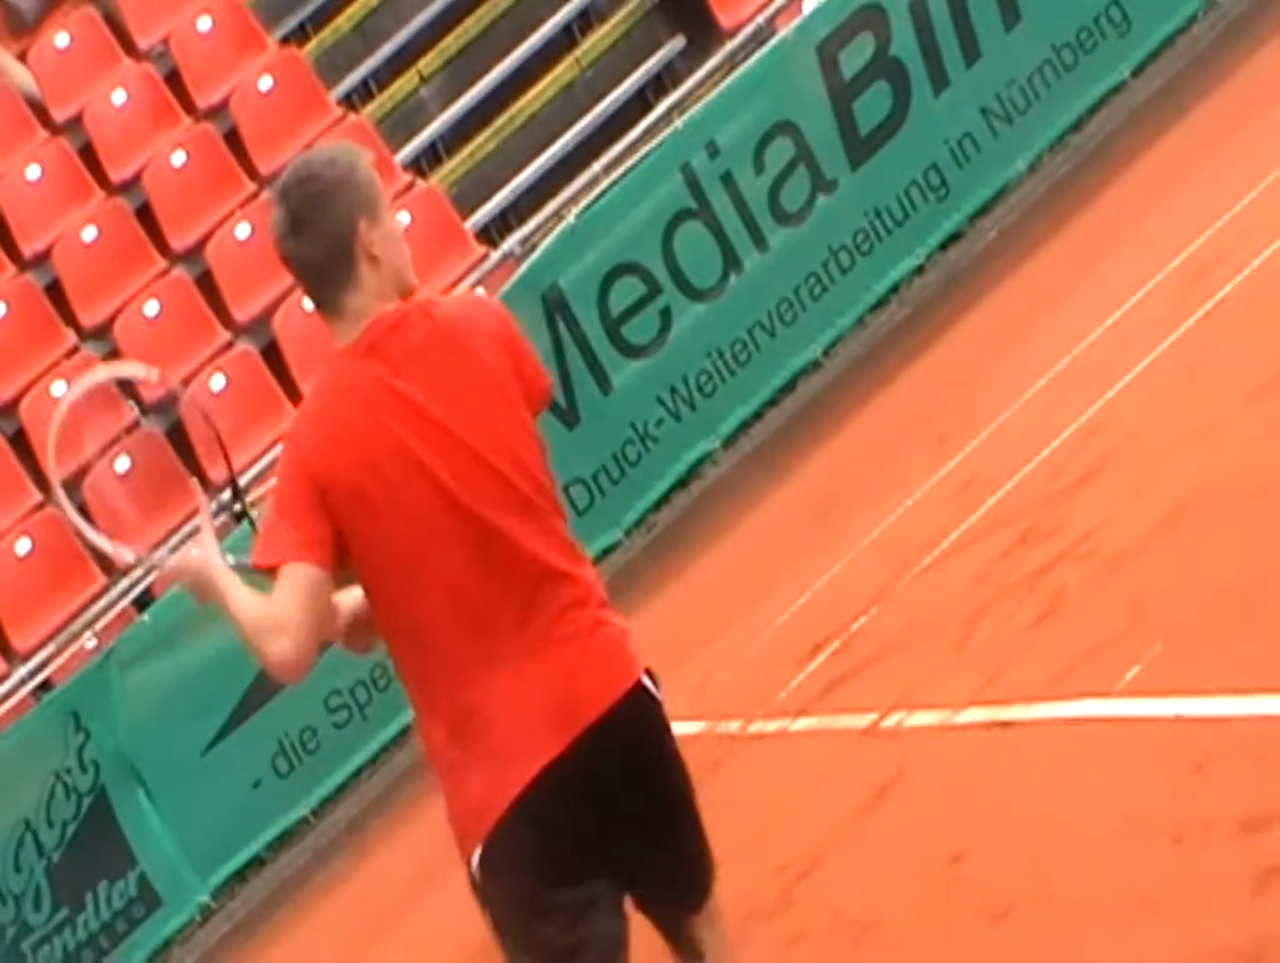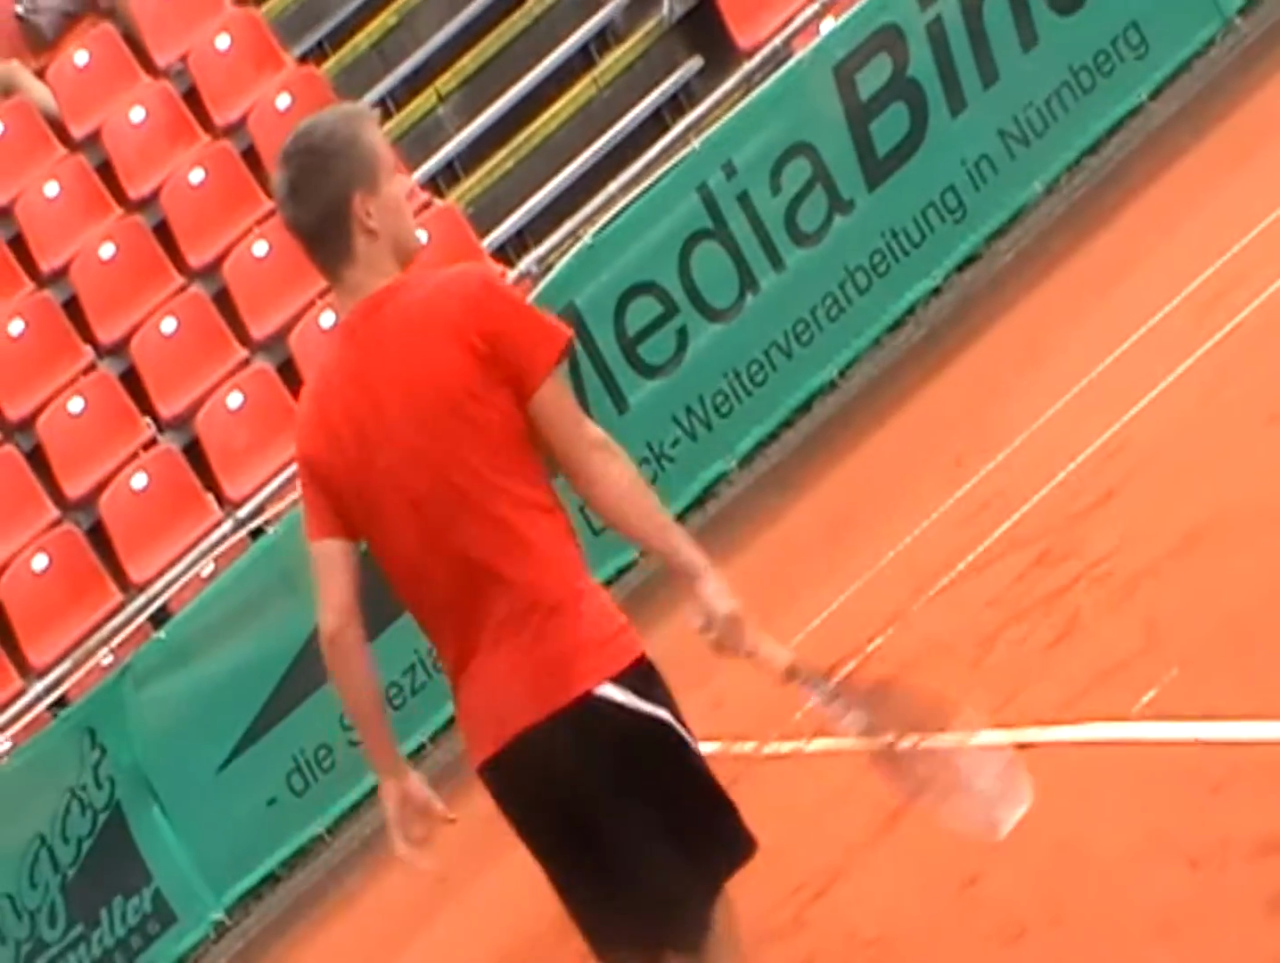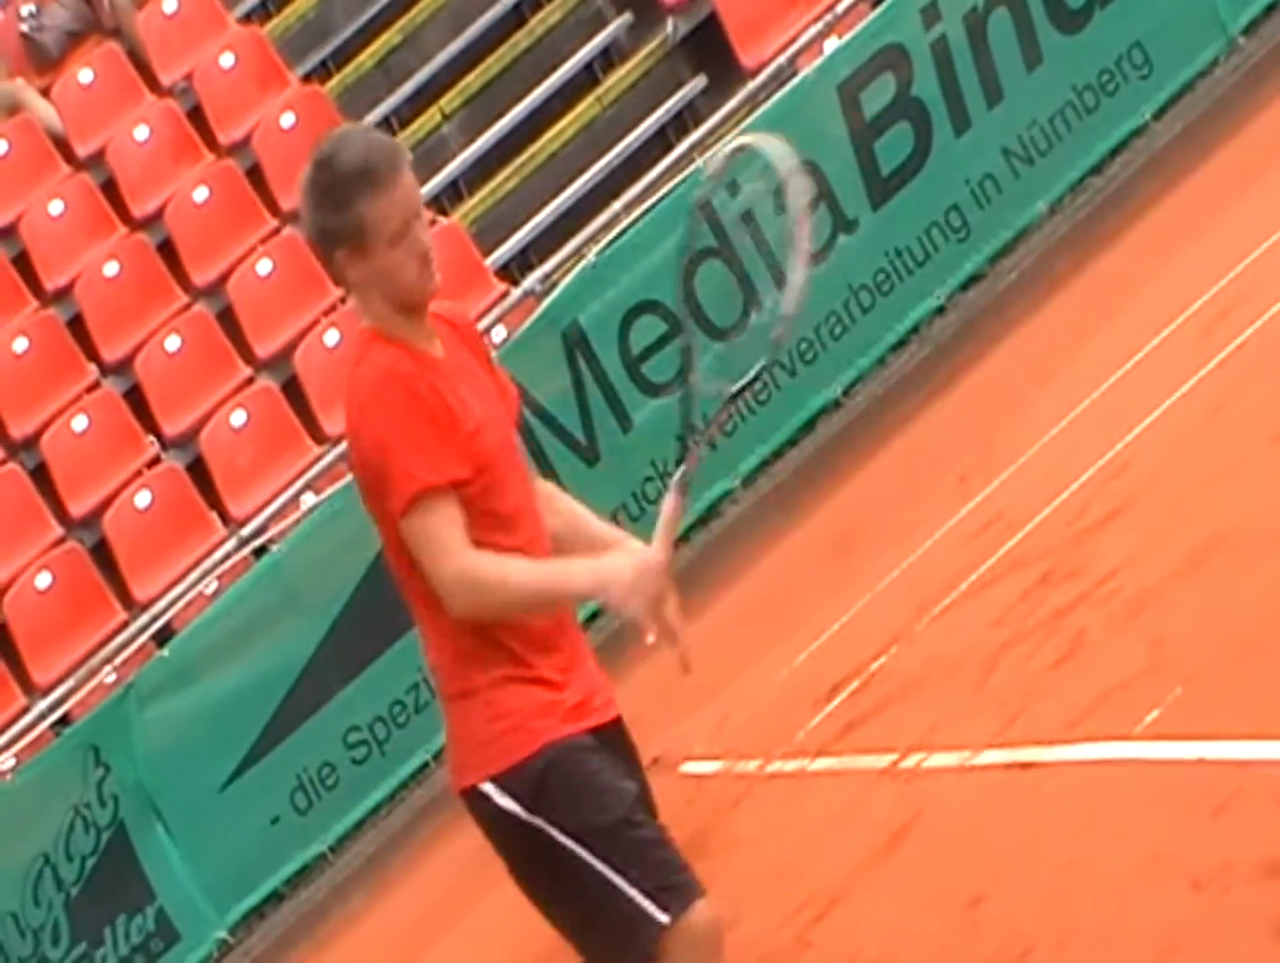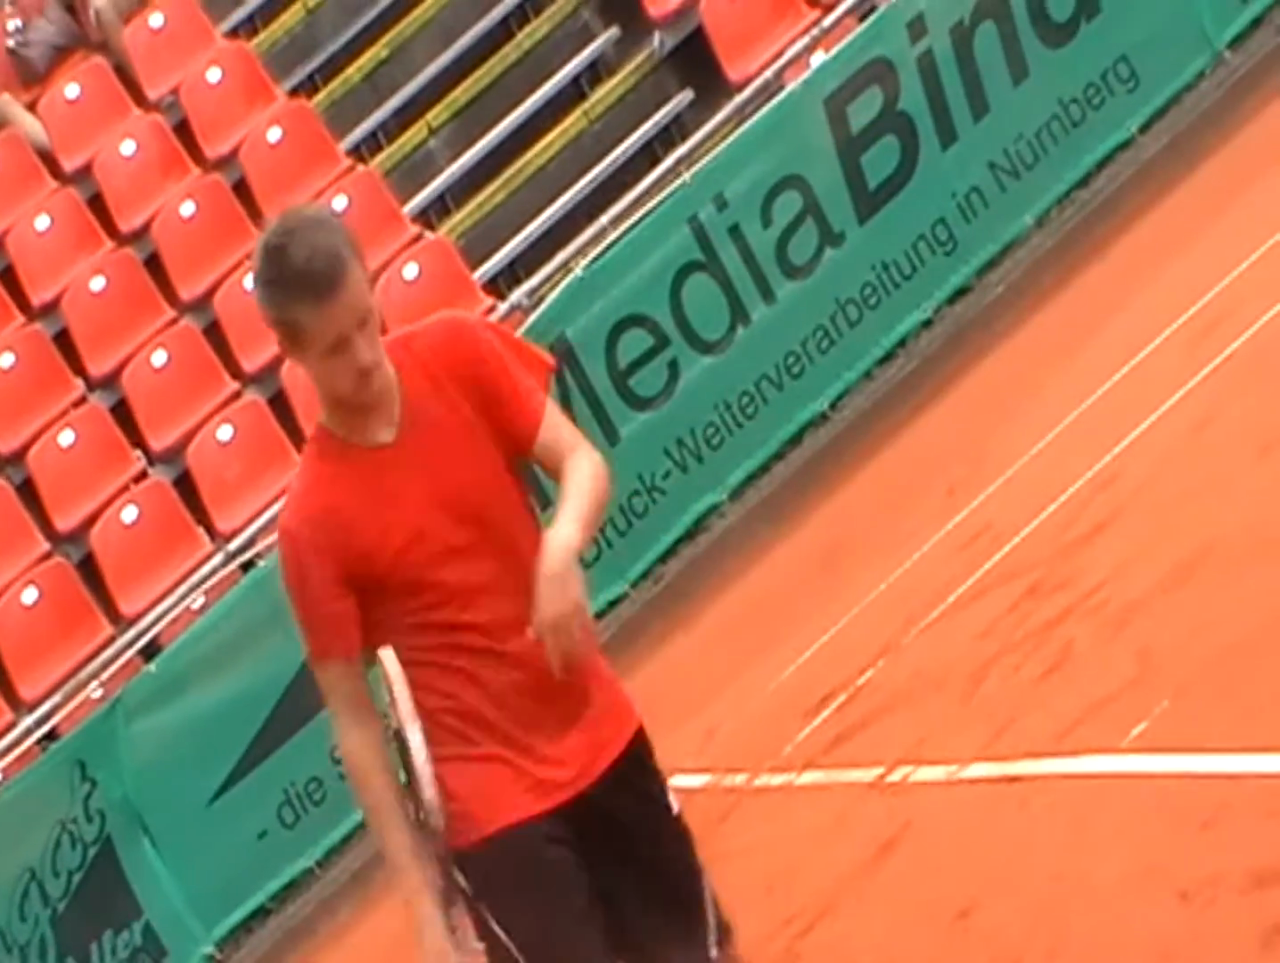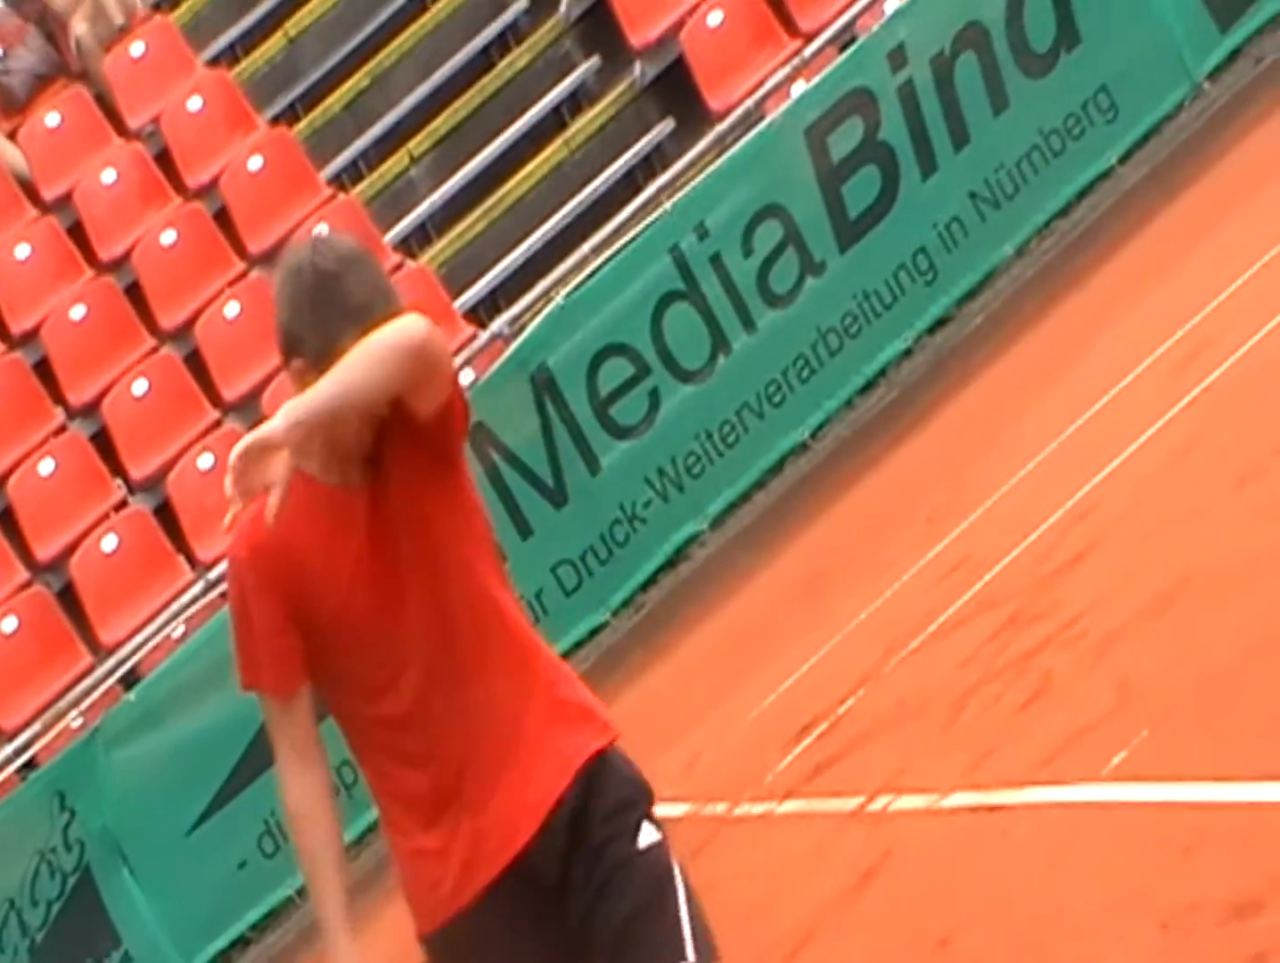
dt=0.4s
person 1, frame 1
left shoulder: (314, 442)
right shoulder: (482, 328)
left elbow: (288, 648)
left wrist: (213, 573)
left hip: (497, 768)
right hip: (607, 689)
person 1, frame 2
left shoulder: (320, 417)
right shoulder: (473, 302)
left elbow: (338, 625)
right elbow: (588, 457)
left wrist: (390, 769)
right wrist: (697, 569)
left hip: (499, 719)
right hip: (584, 669)
person 1, frame 3
left shoulder: (451, 335)
right shoulder: (390, 392)
right elbow: (459, 581)
left wrist: (625, 548)
right wrist: (603, 575)
left hip: (568, 700)
right hip: (518, 733)
person 1, frame 4
left shoulder: (456, 352)
right shoulder: (315, 518)
left elbow: (582, 463)
right elbow: (351, 718)
left wrist: (563, 548)
right wrist: (421, 890)
left hip: (601, 735)
right hip: (494, 799)
person 1, frame 5
left shoulder: (414, 422)
right shoulder: (263, 547)
left elbow: (418, 341)
right elbow: (298, 756)
left wrist: (287, 425)
left hip: (567, 764)
